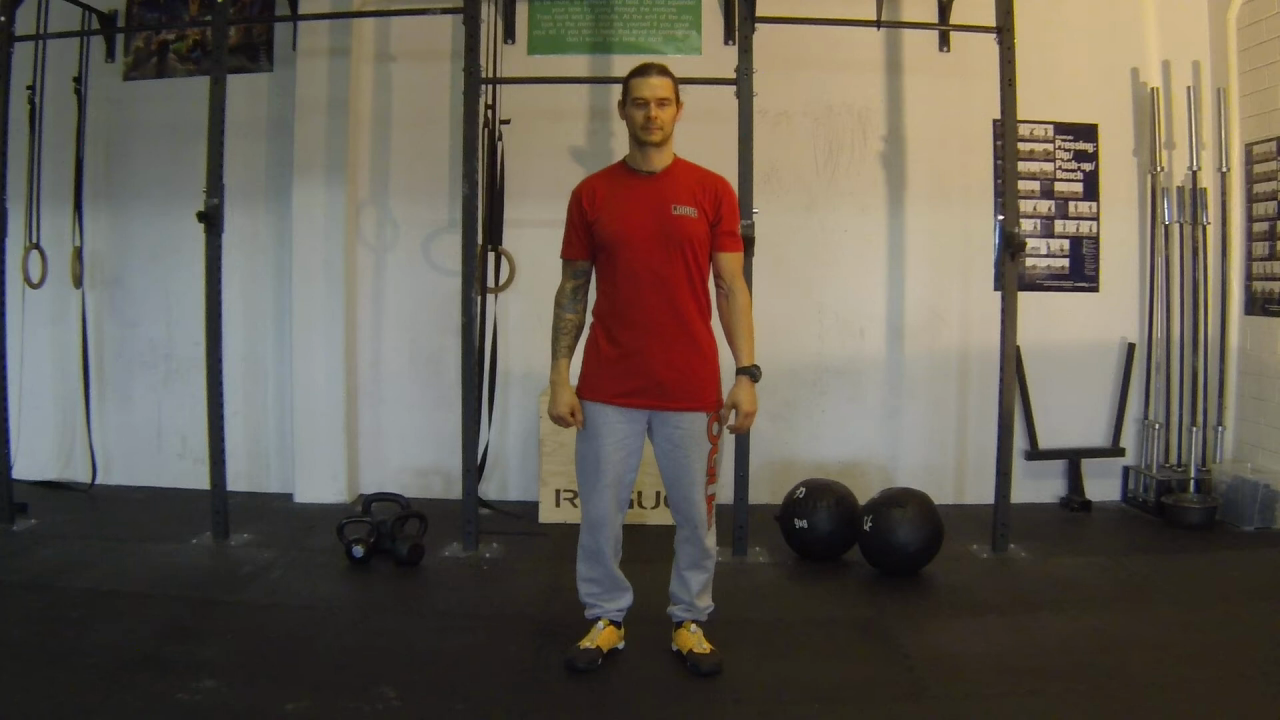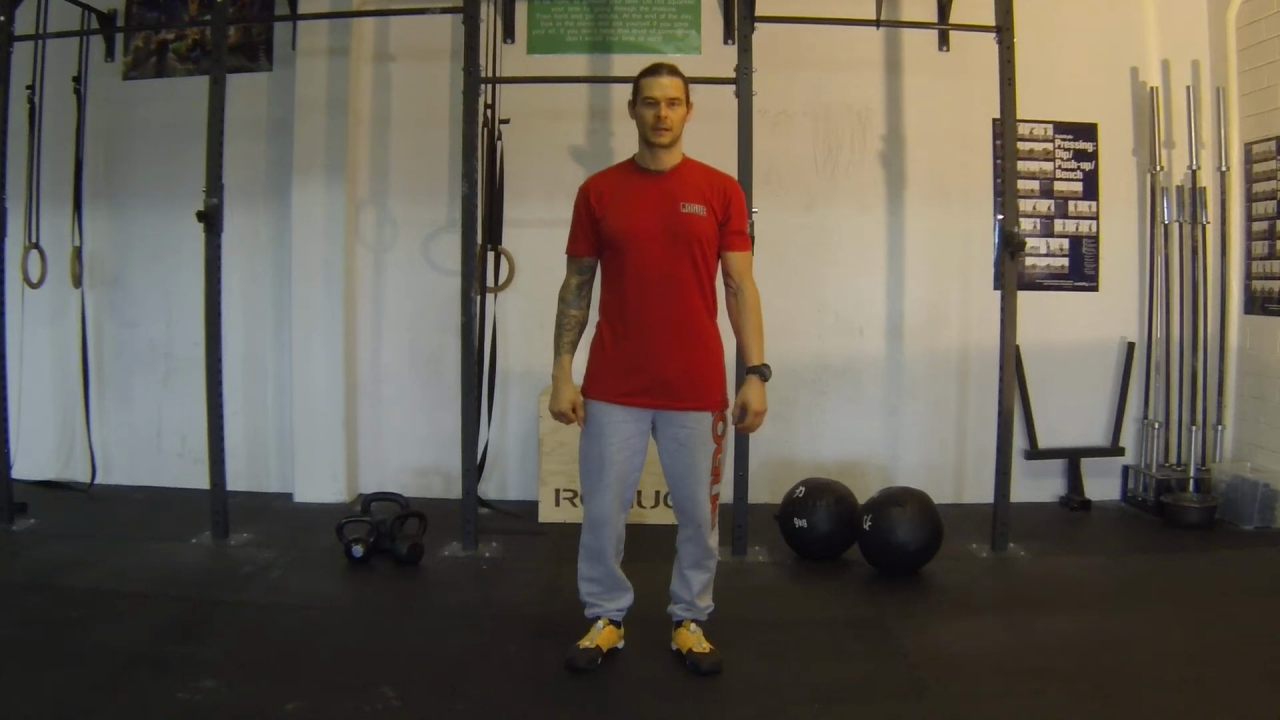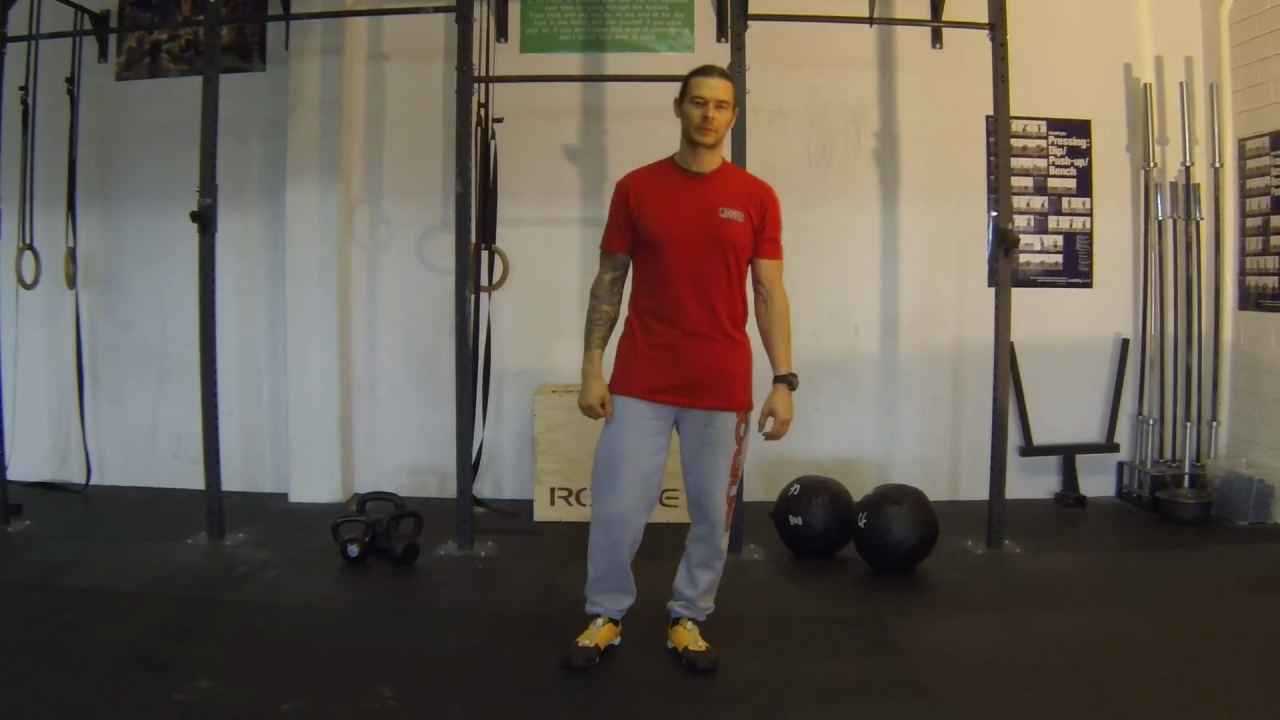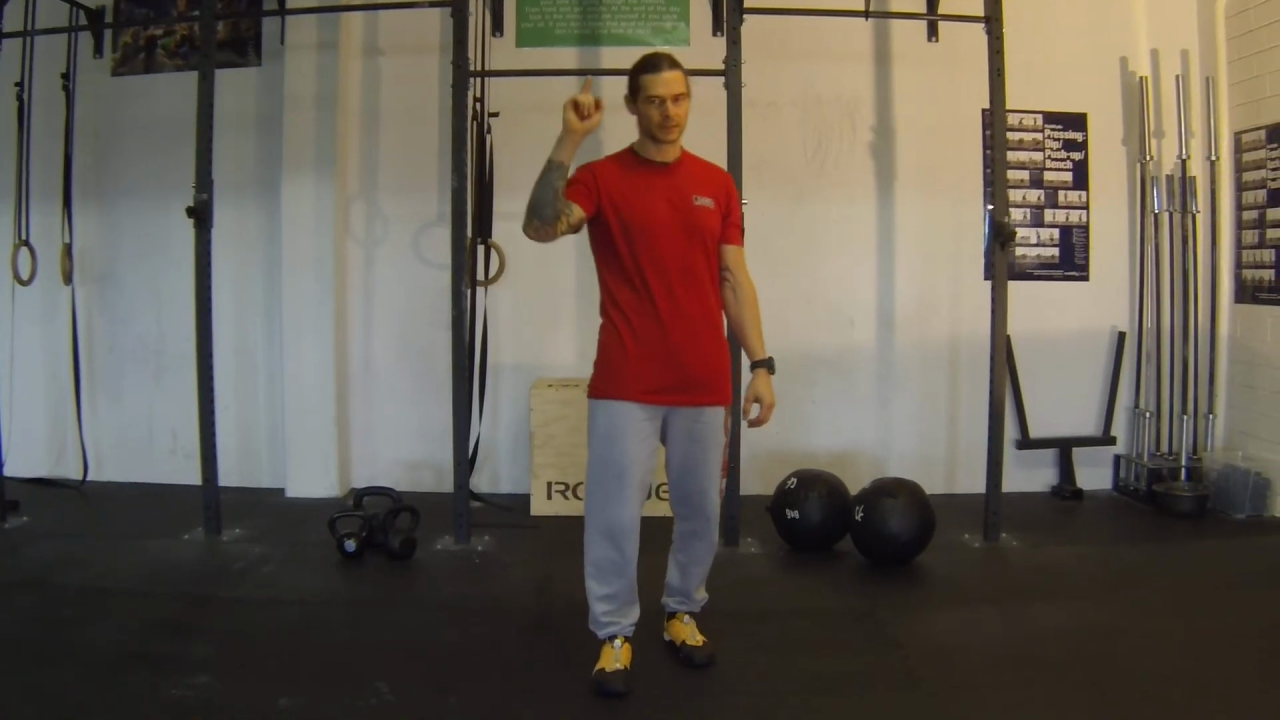
dt=1s
person 1, frame 1
left shoulder: (712, 191)
right shoulder: (591, 194)
left elbow: (731, 287)
right elbow: (572, 290)
left wrist: (746, 374)
right wrist: (559, 378)
left hip: (690, 388)
right hip: (608, 389)
left knee: (695, 513)
right knee: (600, 511)
left ankle: (689, 620)
right ankle: (605, 618)
person 1, frame 2
left shoulder: (720, 191)
right shoulder: (598, 191)
left elbow: (740, 285)
right elbow: (576, 285)
left wrist: (756, 372)
right wrist: (562, 372)
left hip: (696, 388)
right hip: (613, 387)
left knee: (699, 513)
right knee: (603, 510)
left ankle: (690, 620)
right ankle: (605, 617)
person 1, frame 3
left shoulder: (756, 198)
right shoulder: (636, 188)
left elbow: (770, 292)
right elbow: (609, 282)
left wrist: (784, 380)
right wrist: (591, 368)
left hip: (722, 387)
right hip: (641, 381)
left knee: (713, 513)
right knee: (617, 507)
left ankle: (688, 618)
right ankle: (604, 615)
person 1, frame 4
left shoulder: (717, 183)
right shoulder: (600, 177)
left elbow: (735, 279)
right elbow: (539, 226)
left wrist: (760, 364)
right wrist: (569, 141)
left hip: (704, 381)
right hip: (626, 382)
left knee: (701, 509)
right knee: (614, 512)
left ankle: (682, 612)
right ankle: (614, 634)
